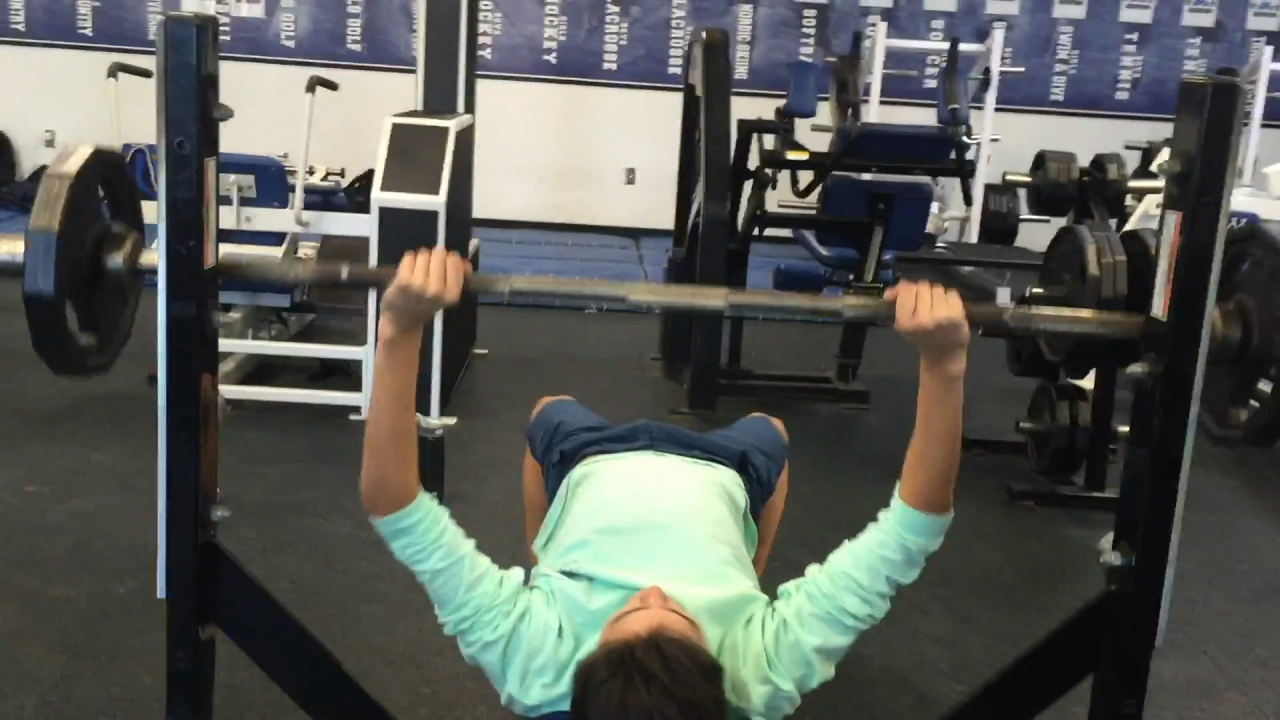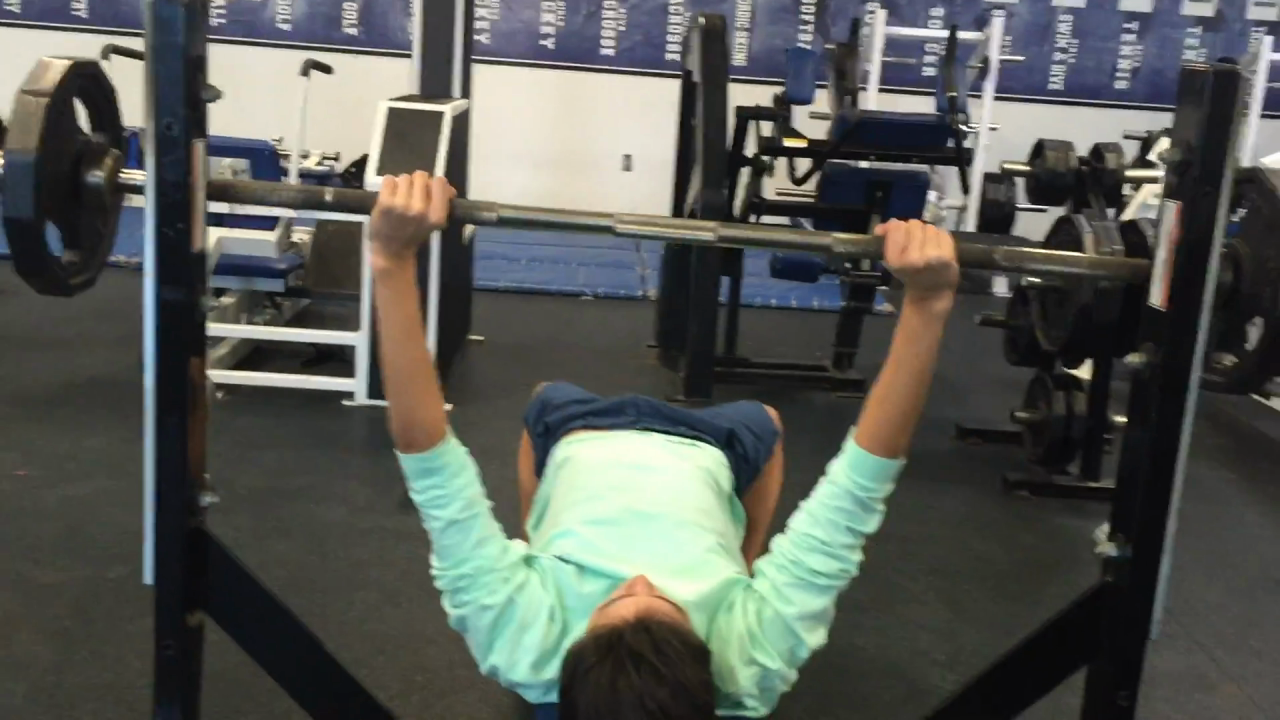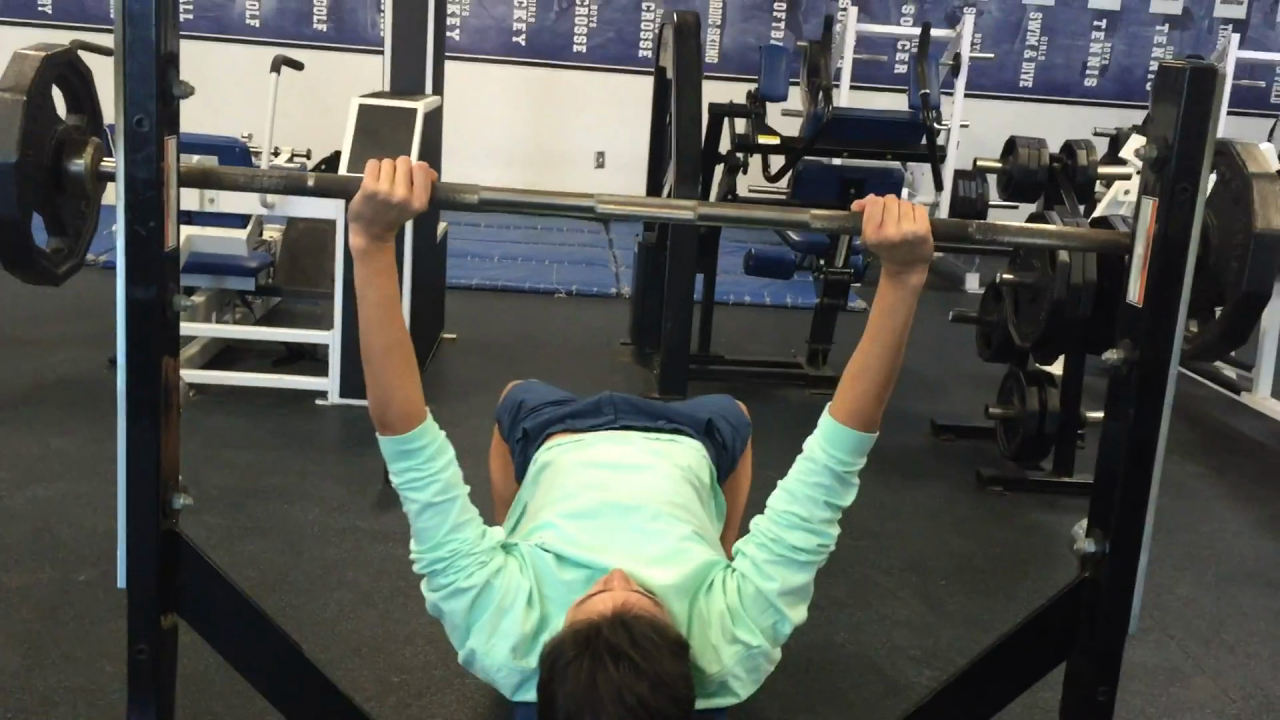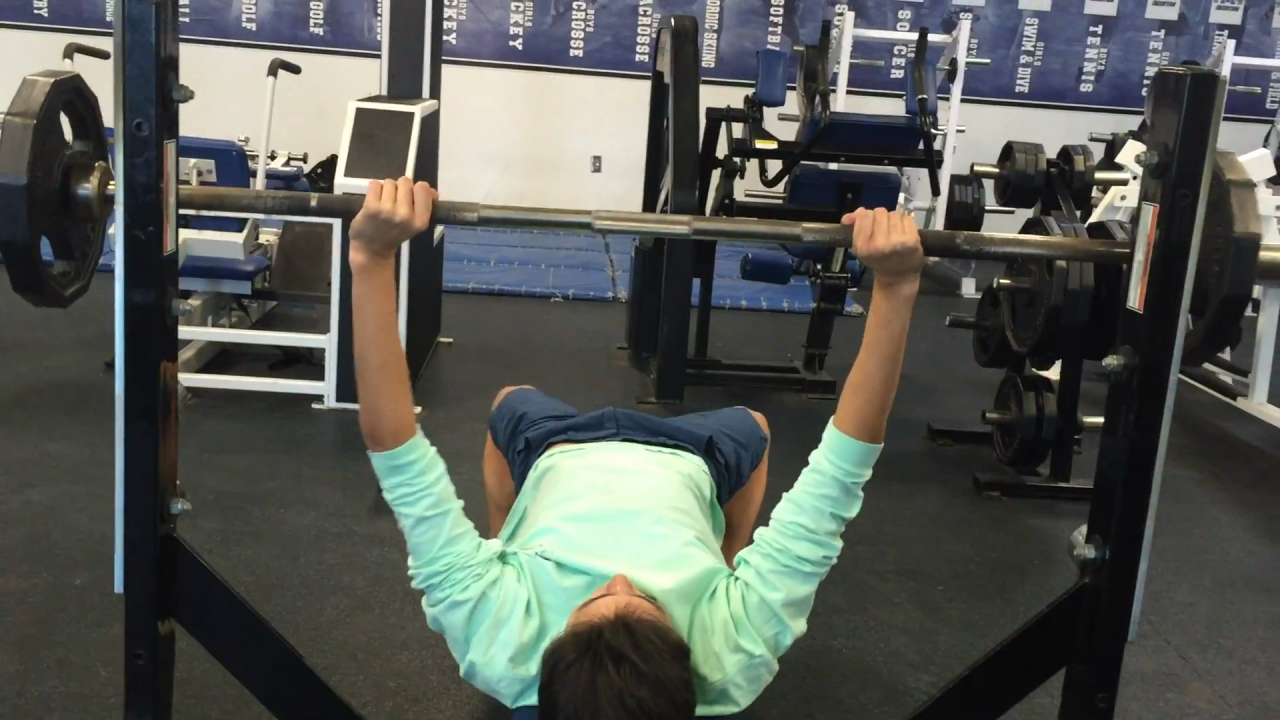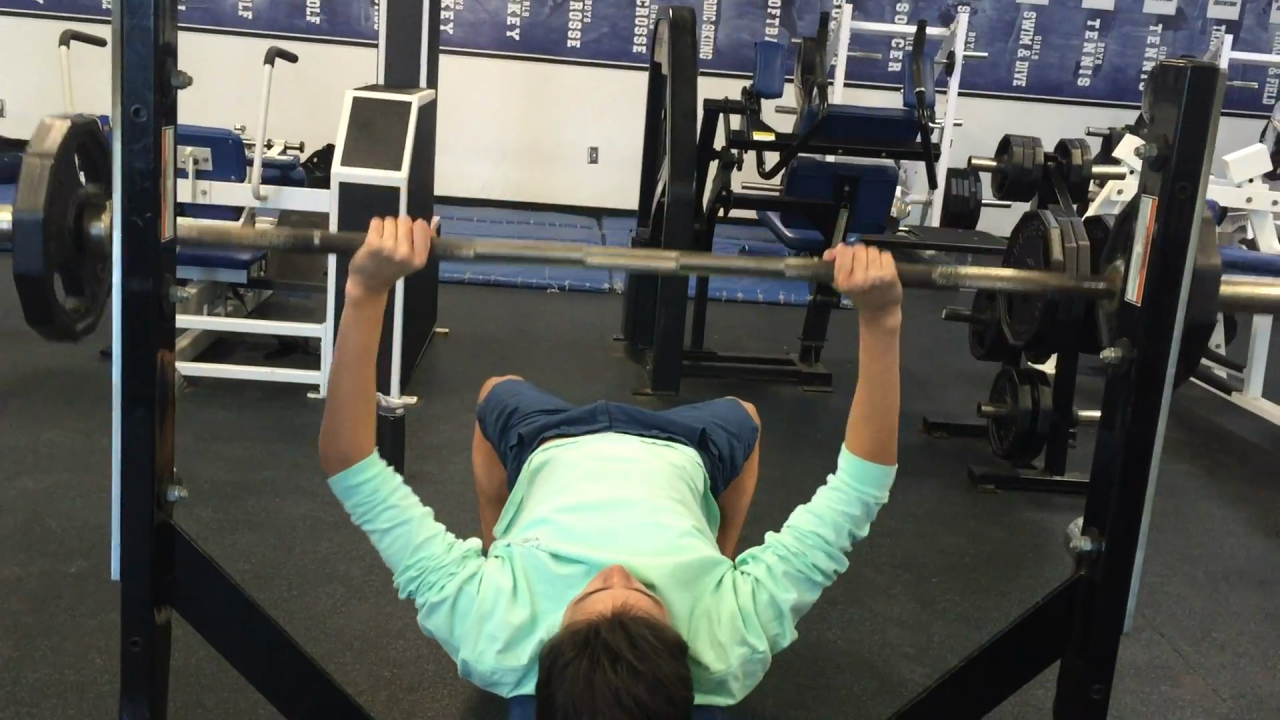
dt=0.3s
person 1, frame 1
left shoulder: (534, 662)
left elbow: (393, 509)
right elbow: (910, 531)
left wrist: (400, 330)
right wrist: (943, 365)
left knee: (553, 412)
right knee: (765, 431)
person 1, frame 2
left shoulder: (521, 645)
right shoulder: (752, 652)
left elbow: (429, 466)
right elbow: (861, 482)
left wrist: (393, 260)
right wrist: (926, 303)
left knee: (551, 401)
right knee: (759, 420)
person 1, frame 3
left shoulder: (503, 637)
right shoulder: (732, 642)
left elbow: (409, 447)
right elbow: (836, 459)
left wrist: (372, 242)
right wrist: (901, 277)
left knee: (520, 398)
right knee: (729, 415)
person 1, frame 4
left shoulder: (501, 646)
right shoulder: (733, 651)
left elbow: (398, 459)
right elbow: (842, 470)
left wrist: (372, 260)
right wrist: (893, 288)
left knee: (515, 404)
right knee: (748, 426)
person 1, frame 5
left shoulder: (495, 638)
right shoulder: (730, 641)
left elbow: (351, 472)
right elbow: (863, 485)
left wrist: (366, 293)
right wrist: (880, 320)
left knee: (501, 394)
right knee: (739, 416)
